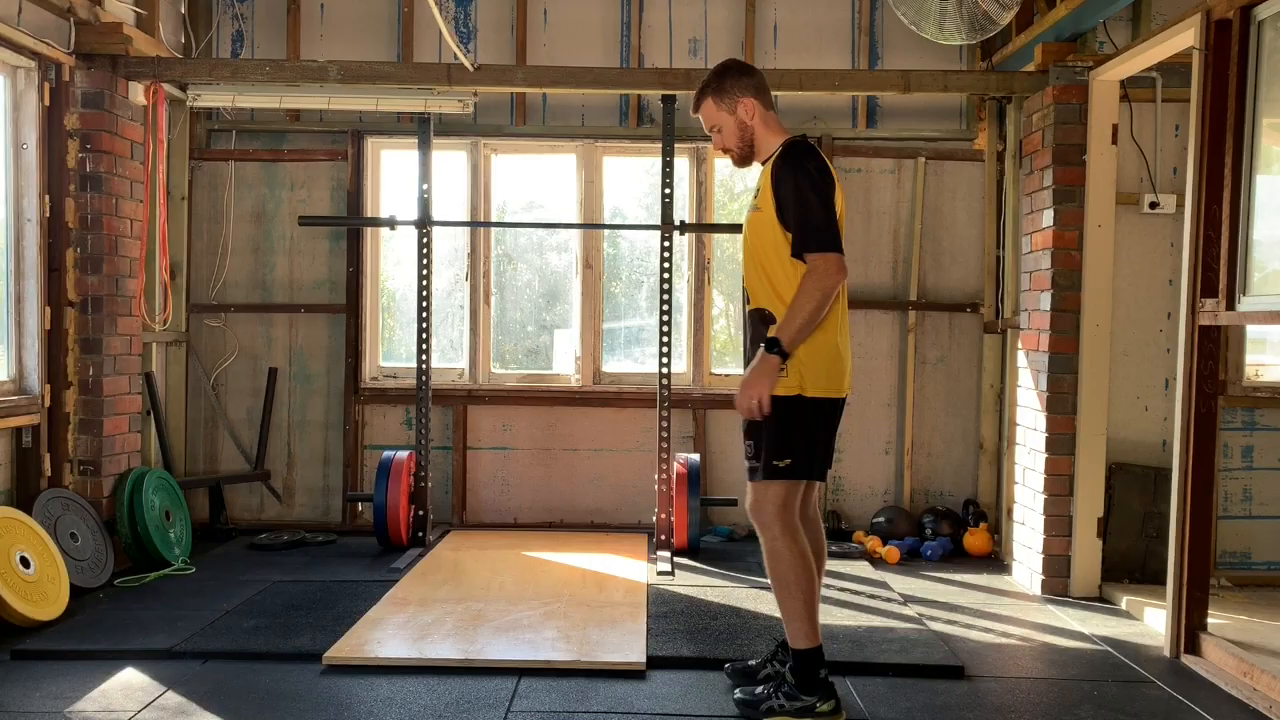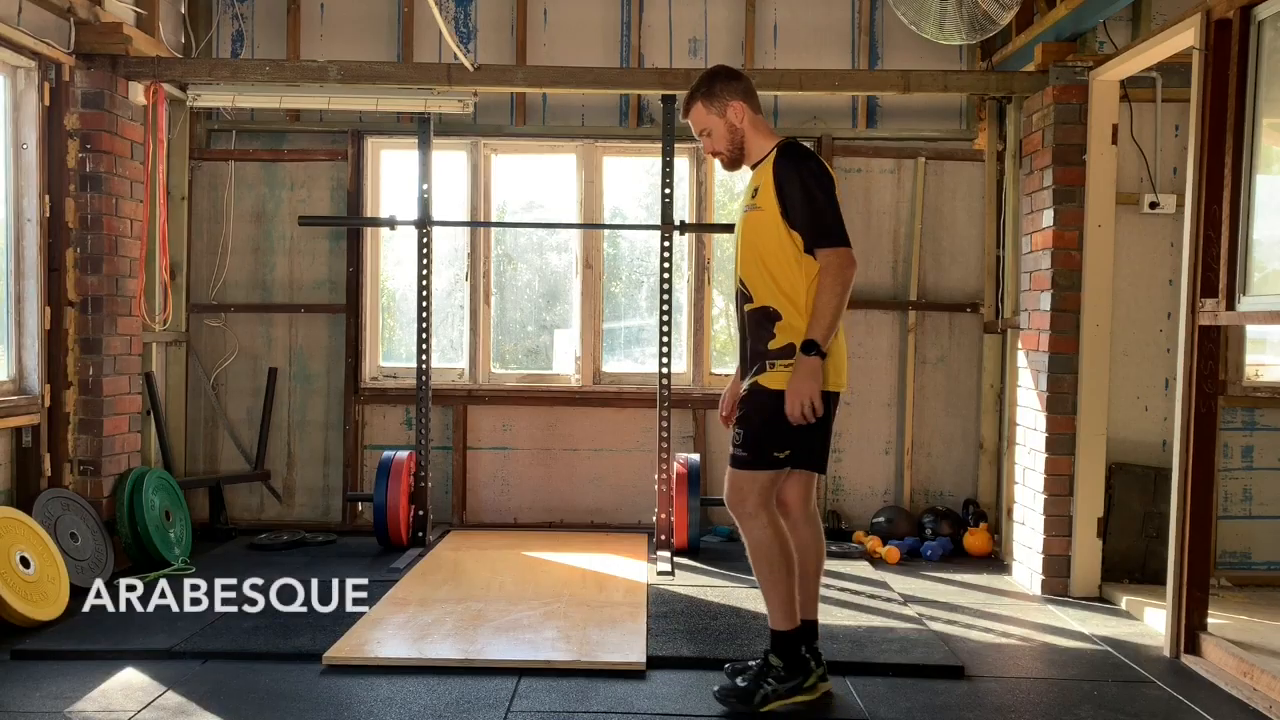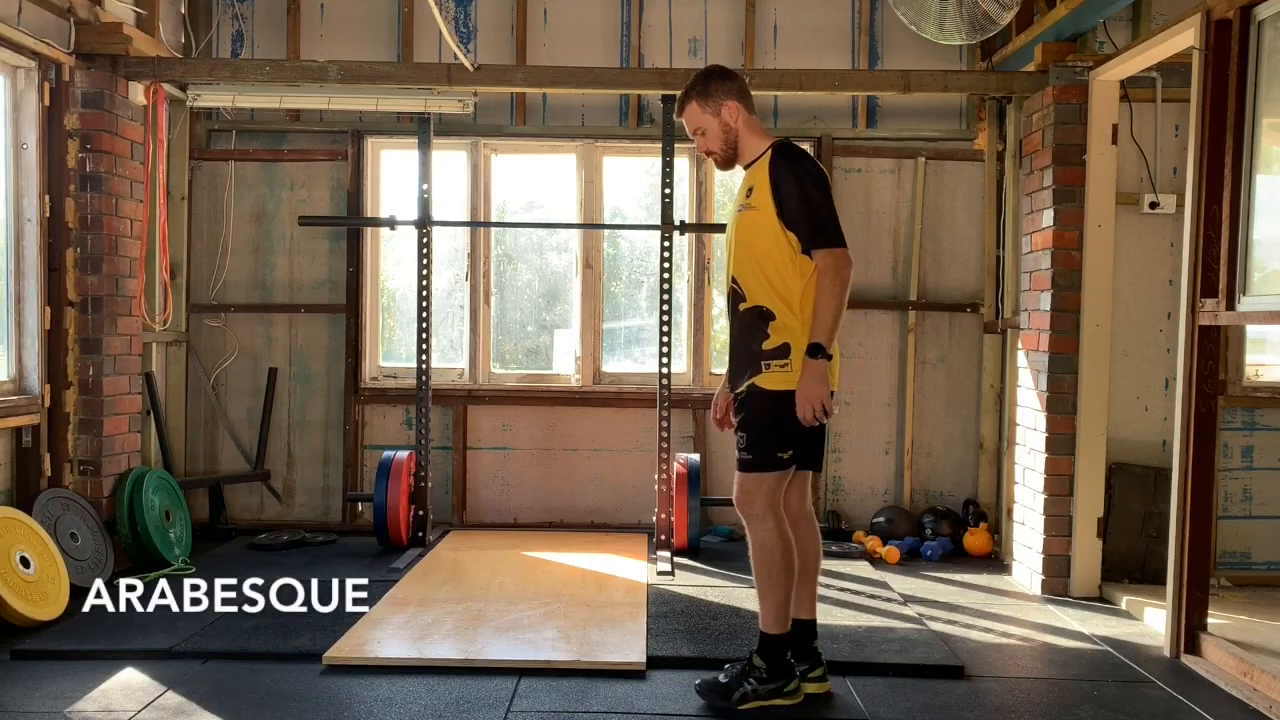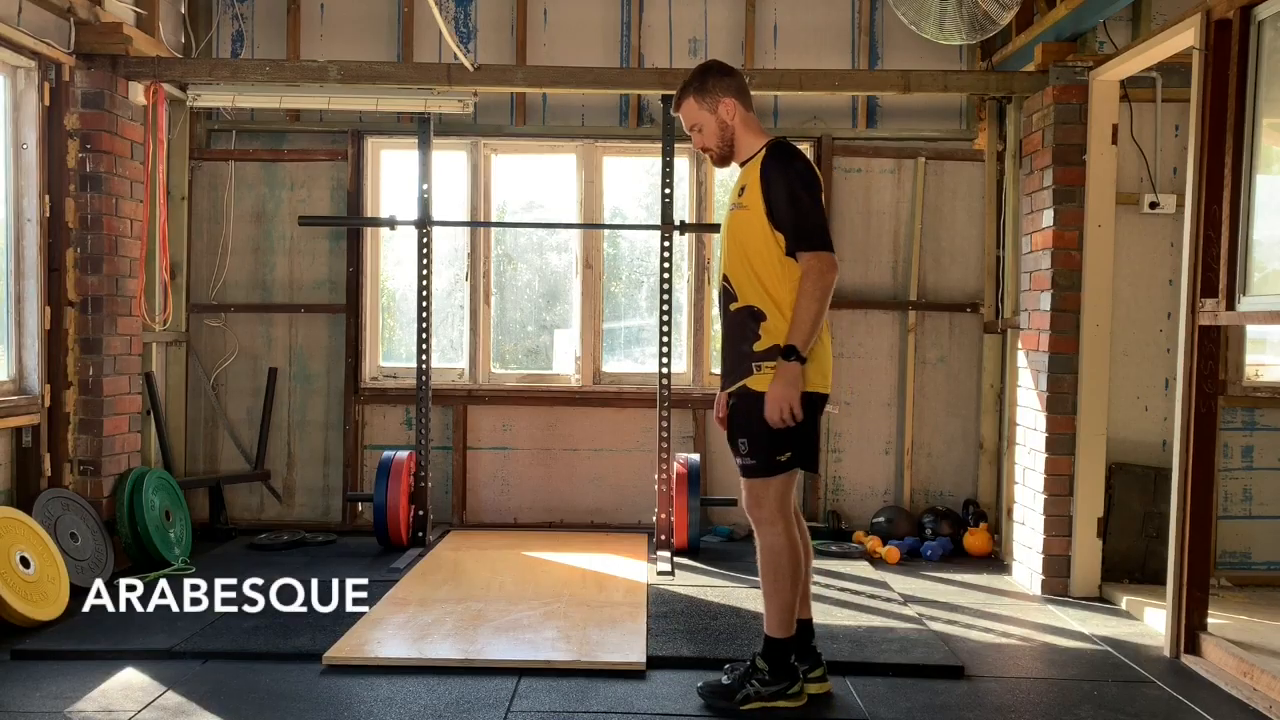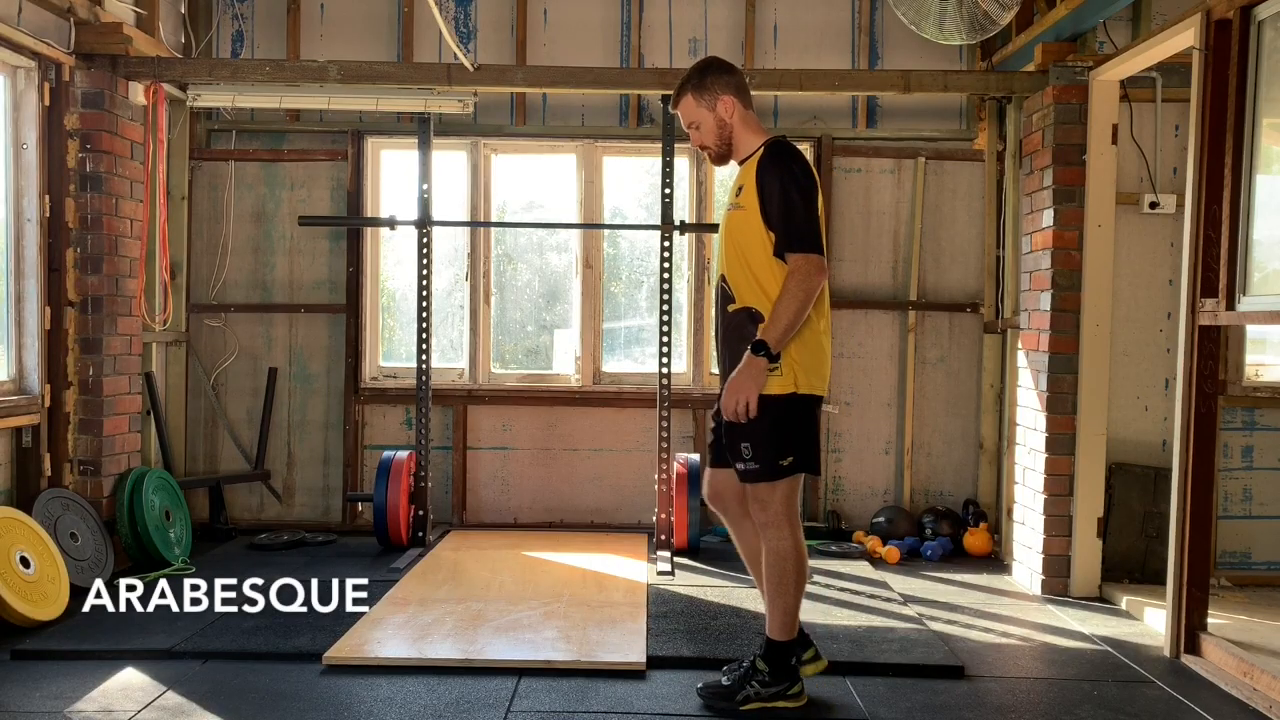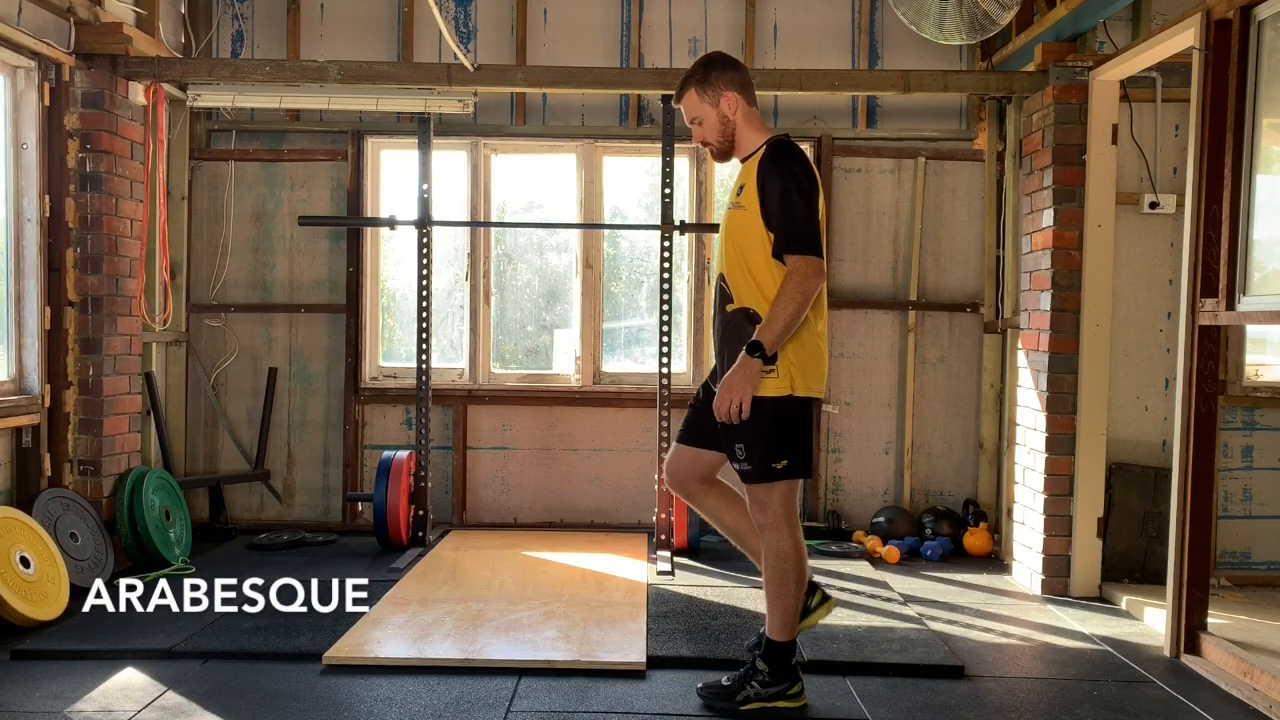
dt=0.2s
person 1, frame 1
left shoulder: (795, 163)
right shoulder: (779, 173)
left elbow: (827, 270)
left wrist: (769, 360)
right wrist: (762, 368)
left hip: (798, 379)
right hip: (796, 378)
left knee: (770, 513)
right knee: (794, 508)
right ankle: (800, 656)
person 1, frame 2
left shoulder: (793, 165)
right shoulder: (763, 180)
left elbow: (838, 263)
left wrist: (812, 358)
right wrist: (741, 378)
left hip: (795, 374)
right hip: (772, 372)
left knee: (747, 499)
right knee: (791, 503)
left ankle: (788, 661)
right ankle: (803, 653)
person 1, frame 3
left shoulder: (789, 166)
right shoulder: (755, 181)
left elbow: (835, 264)
left wrist: (816, 360)
right wrist: (732, 380)
left hip: (790, 374)
right hip: (765, 373)
left knee: (756, 504)
right knee: (787, 505)
left ankle: (775, 666)
right ankle: (802, 653)
person 1, frame 4
left shoulder: (782, 165)
right shoulder: (751, 177)
left elbow: (820, 267)
left wrist: (788, 363)
right wrist: (733, 382)
left hip: (781, 375)
right hip: (755, 374)
left knee: (767, 509)
right knee: (774, 510)
left ankle: (779, 670)
right ankle: (801, 654)
person 1, frame 5
left shoulder: (779, 164)
right shoulder: (750, 174)
left elbow: (807, 270)
left wrist: (757, 358)
left hip: (778, 376)
right hip: (750, 373)
left knee: (771, 512)
right knee: (724, 493)
left ankle: (779, 670)
right ankle: (789, 642)
person 1, frame 6
left shoulder: (780, 163)
right shoulder: (752, 171)
left elbow: (807, 272)
left wrist: (754, 360)
left hip: (773, 375)
right hip: (742, 370)
left knee: (770, 512)
right knee: (683, 474)
left ankle: (778, 672)
right ankle: (794, 592)
